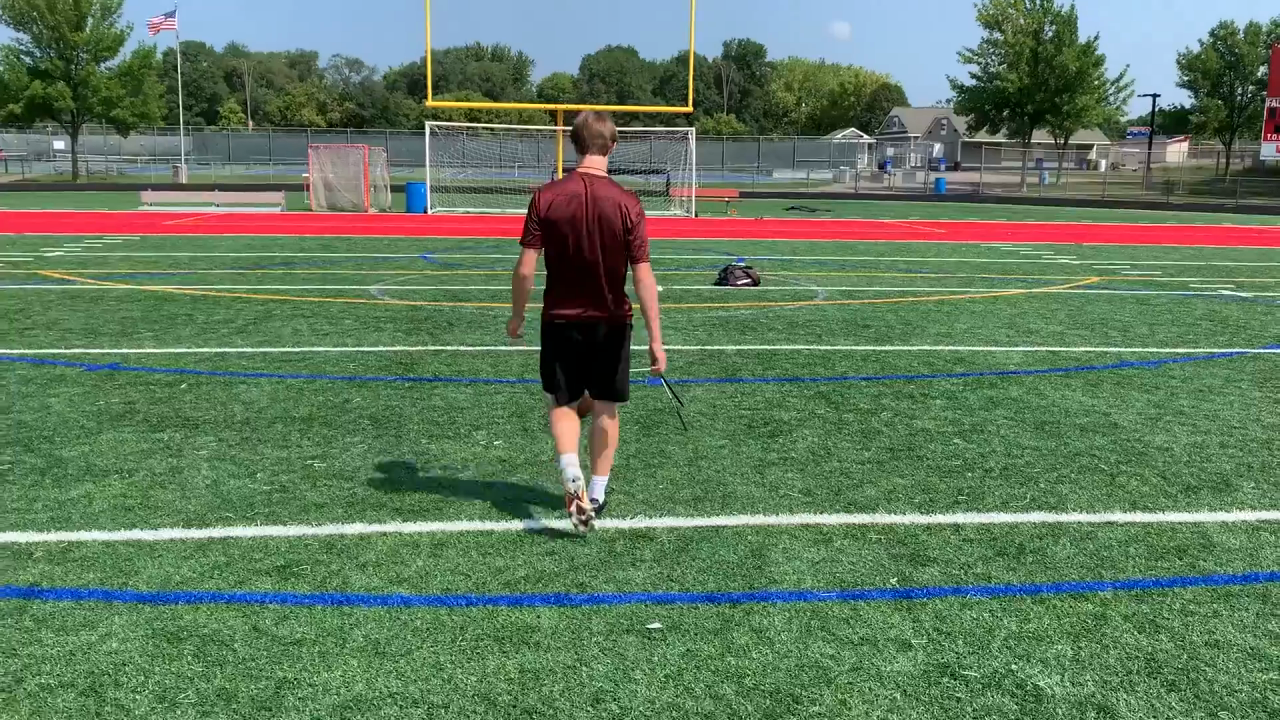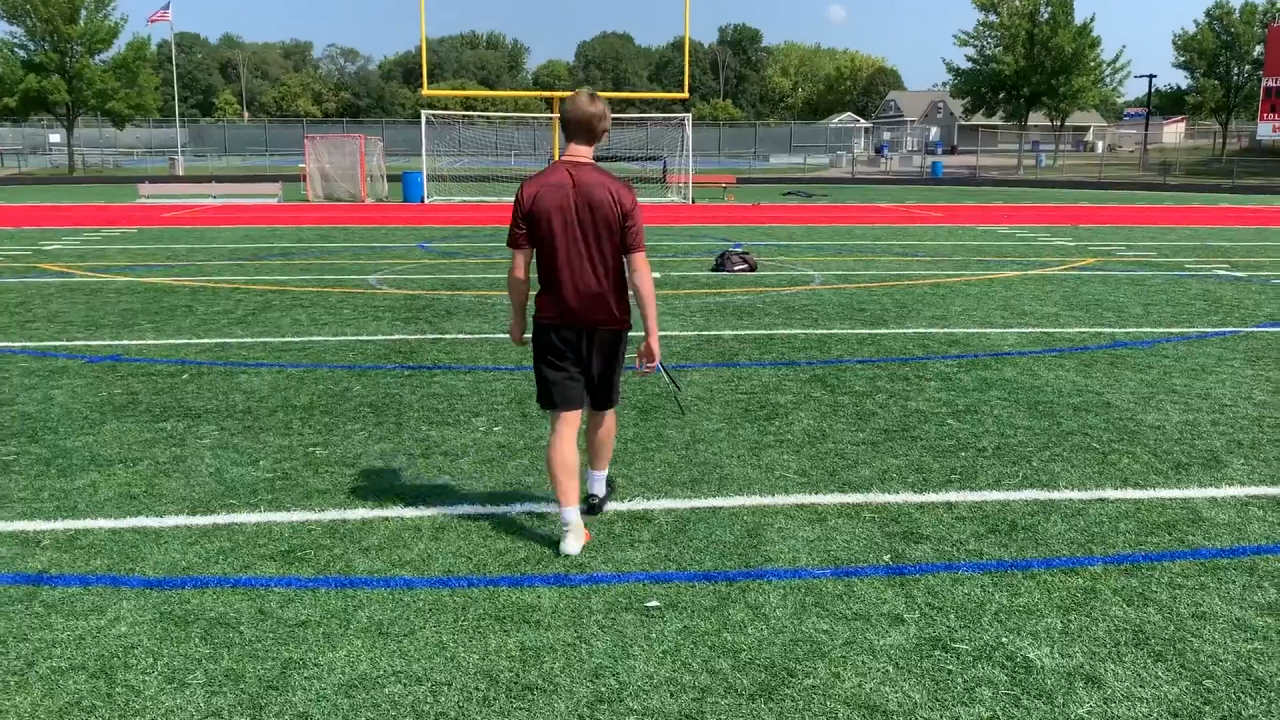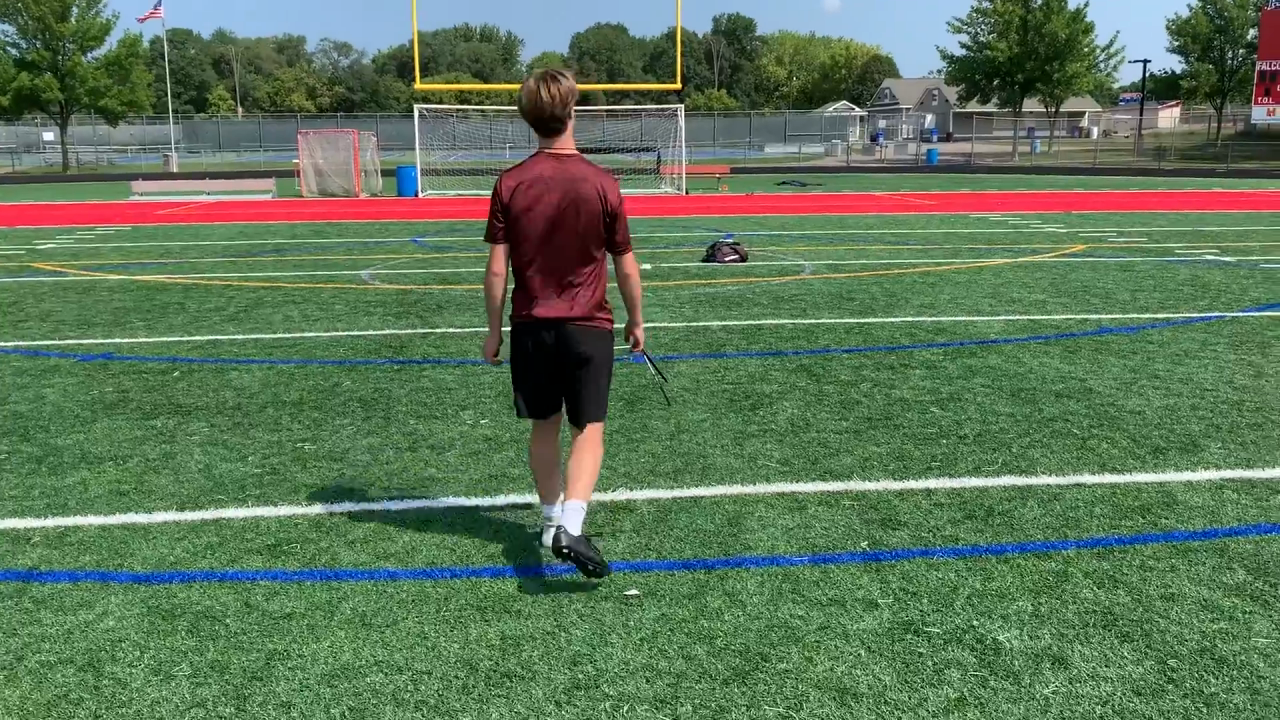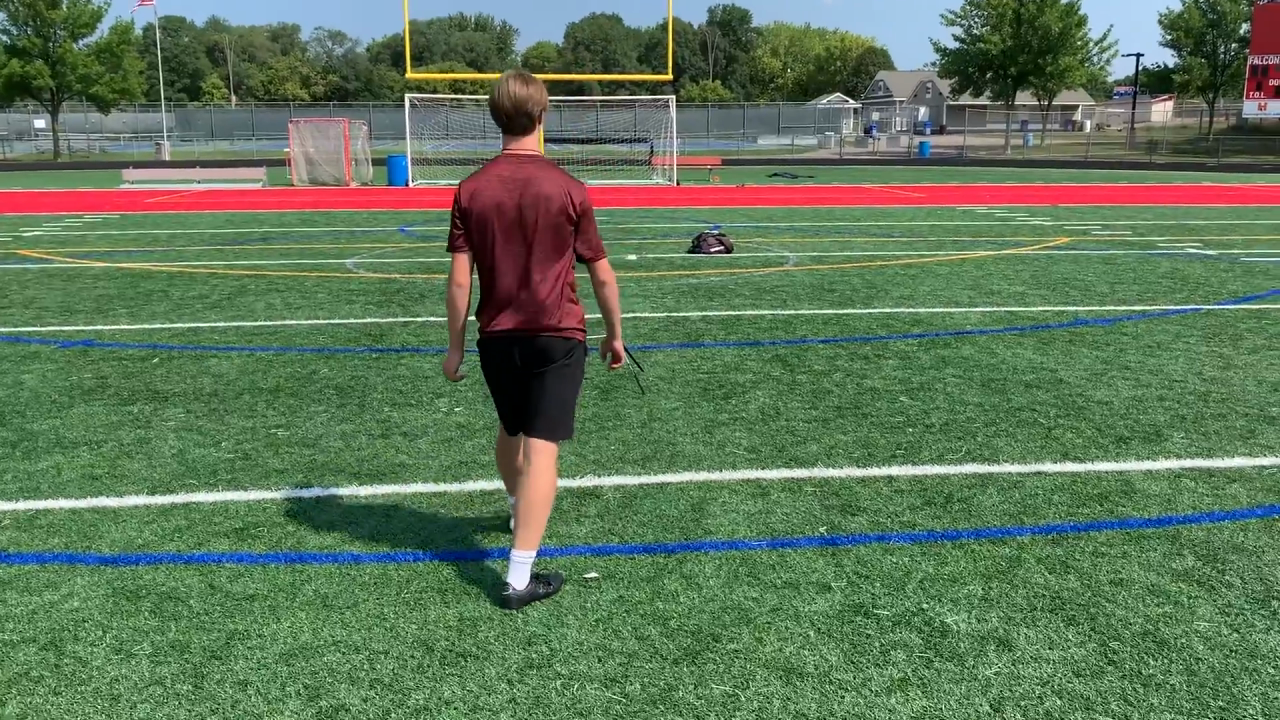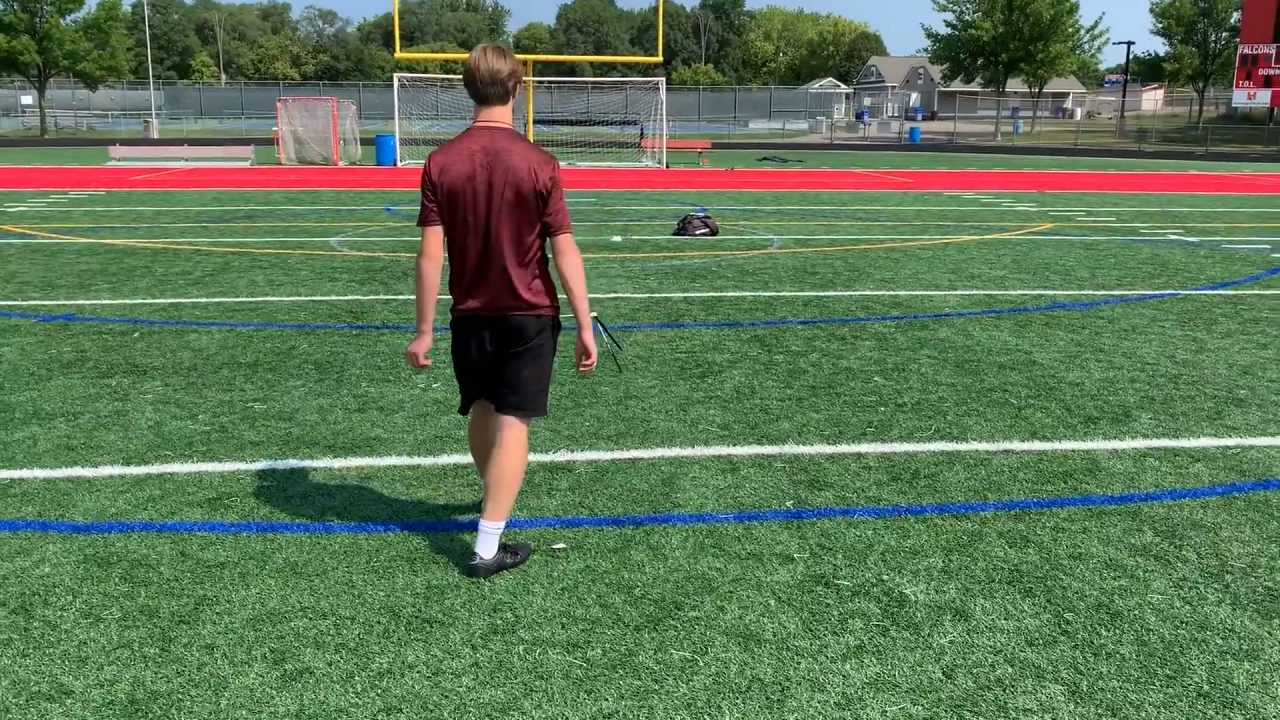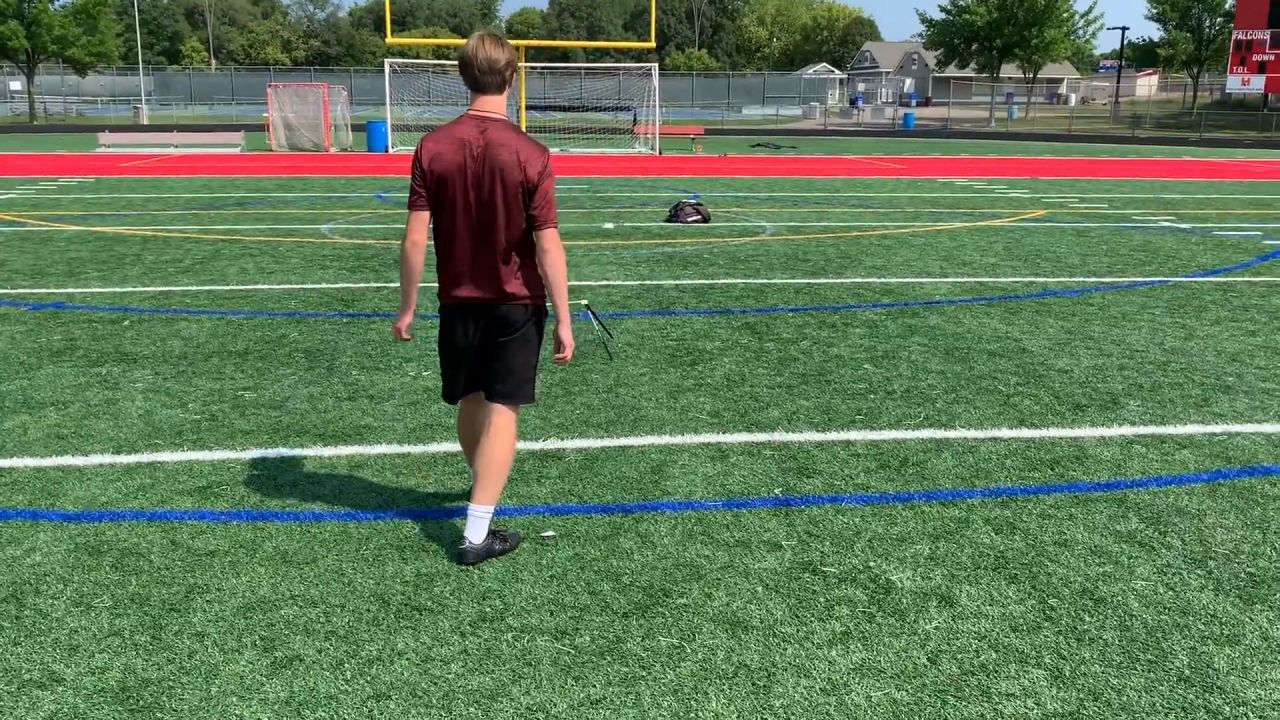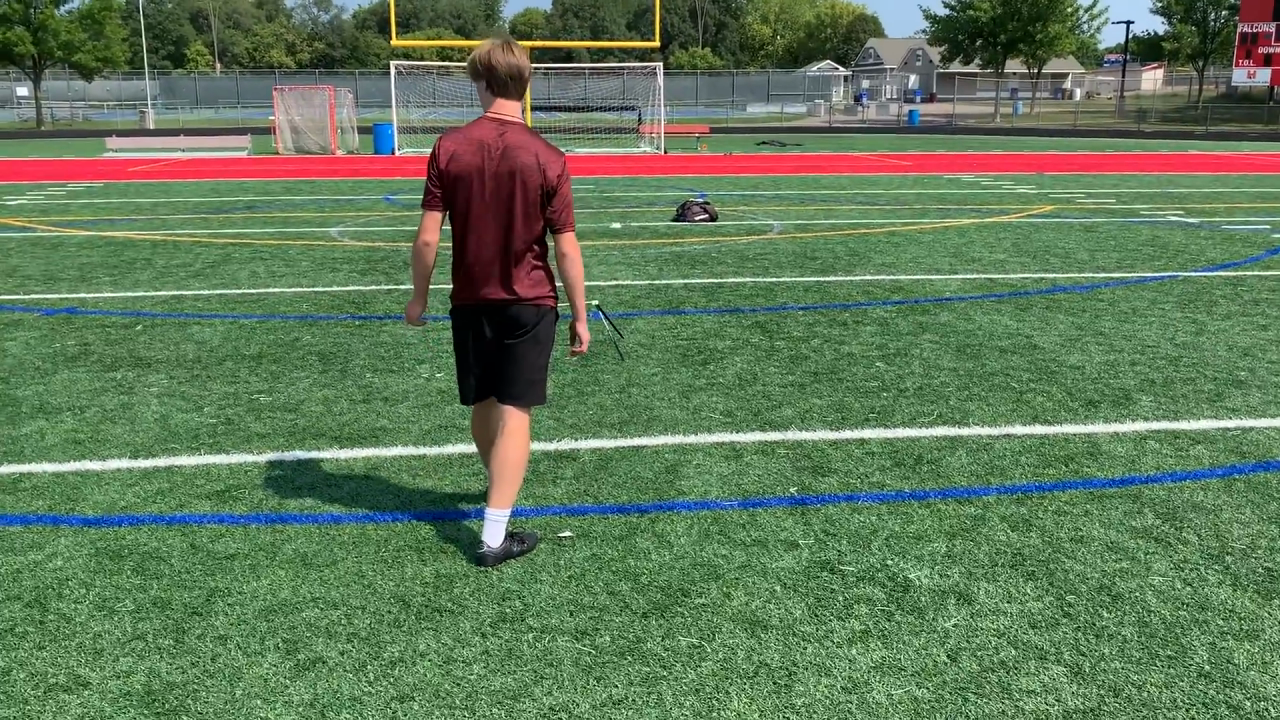
dt=0.3s
person 1, frame 1
left shoulder: (547, 197)
right shoulder: (627, 204)
left elbow: (525, 267)
right elbow: (643, 277)
left wrist: (516, 315)
right wrist: (656, 339)
left hip: (560, 320)
right hip: (611, 323)
left knee: (562, 403)
right knee: (604, 408)
left ankle: (571, 475)
right ankle: (595, 491)
person 1, frame 2
left shoulder: (532, 190)
right shoulder: (619, 192)
left elbow: (519, 270)
right elbow: (639, 269)
left wrist: (518, 319)
right wrist: (652, 333)
left hip: (553, 323)
right hip: (608, 322)
left knee: (565, 421)
right knee: (602, 410)
left ankle: (571, 527)
right ankle: (597, 486)
person 1, frame 3
left shoulder: (510, 183)
right shoulder: (603, 185)
left elbow: (497, 268)
right elbow: (627, 266)
left wrist: (494, 330)
right wrist: (635, 320)
left hip: (531, 326)
right hip: (588, 326)
left knee: (544, 426)
right knee: (589, 427)
left ankle: (553, 523)
right ankle: (570, 528)
person 1, frame 4
left shoulder: (471, 189)
right shoulder: (568, 189)
left elbow: (459, 279)
right elbow: (602, 274)
left wrist: (455, 346)
right wrist: (615, 334)
left hip: (497, 335)
right hip: (558, 336)
left knee: (512, 429)
right knee: (542, 448)
left ankle: (520, 511)
right ankle: (518, 577)
person 1, frame 5
left shoulder: (441, 162)
right shoulder: (539, 163)
left elbow: (431, 255)
right elbow: (565, 251)
left wrist: (424, 330)
right wrist: (585, 325)
left hip: (470, 314)
right hip: (529, 314)
left knee: (482, 412)
right knee: (512, 424)
left ankle: (492, 496)
right ankle: (487, 547)
person 1, frame 6
left shoulder: (432, 147)
right shoulder: (531, 154)
left elbow: (415, 240)
right elbow: (548, 246)
left wrist: (407, 308)
right wrist: (563, 320)
left hip: (458, 303)
right hip: (517, 304)
left knee: (471, 401)
right knee: (501, 411)
left ankle: (481, 486)
right ankle: (477, 533)
person 1, frame 7
left shoulder: (449, 147)
right shoulder: (547, 158)
left elbow: (427, 236)
right elbow: (566, 248)
left wrist: (419, 296)
right wrist: (579, 315)
left hip: (470, 302)
right hip: (529, 304)
left knee: (484, 404)
right knee: (513, 414)
left ankle: (497, 490)
right ankle: (494, 536)
